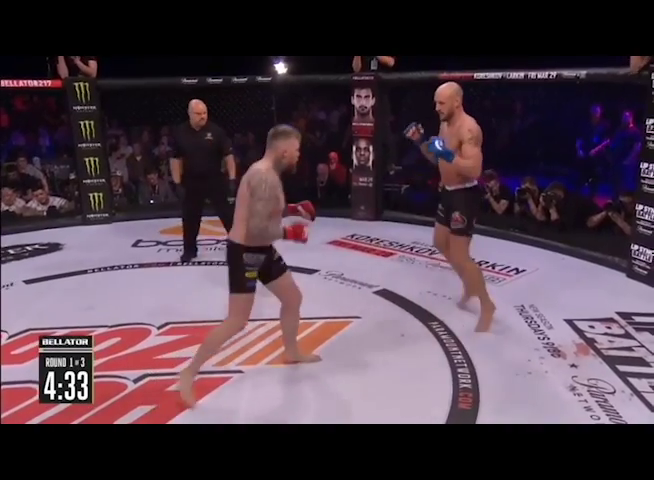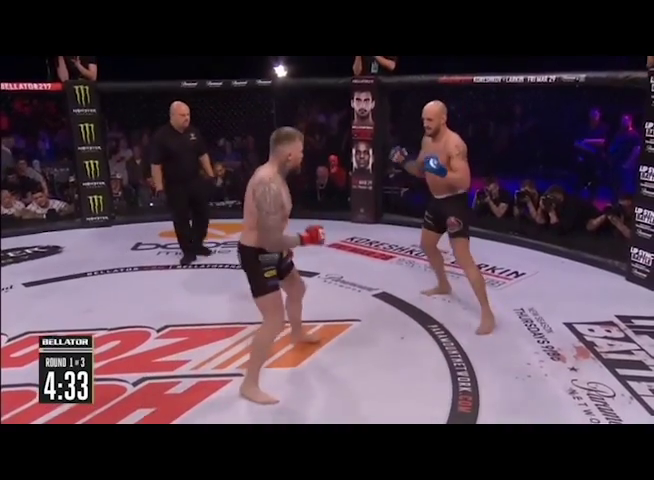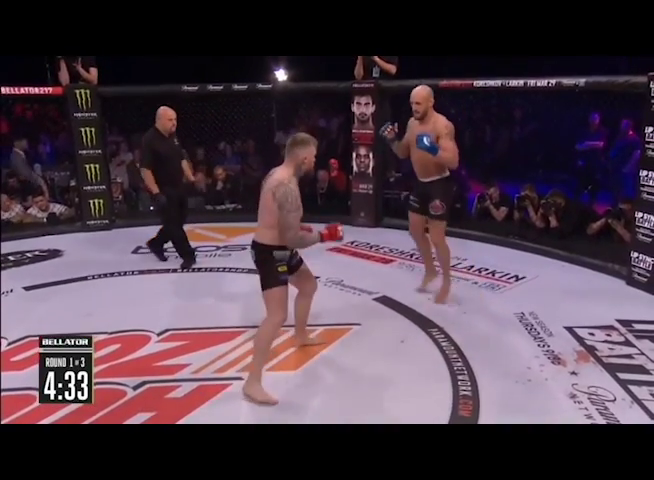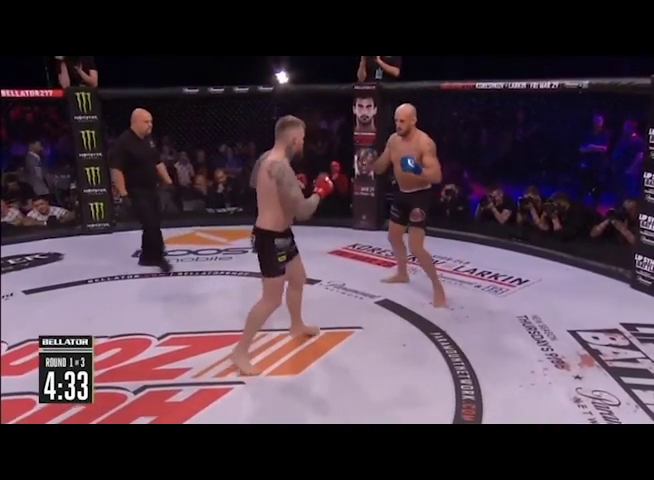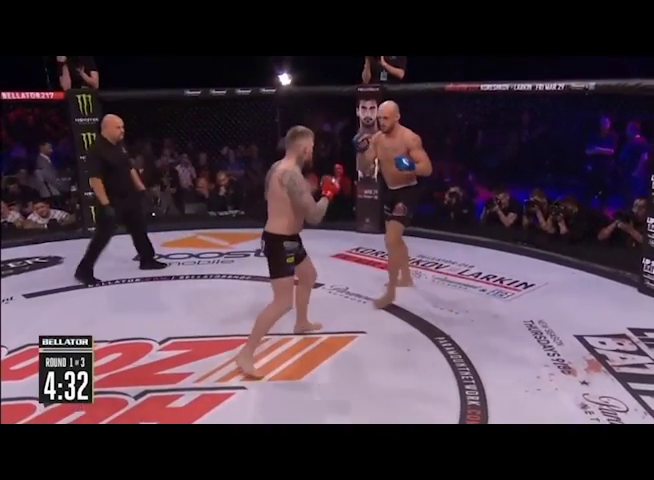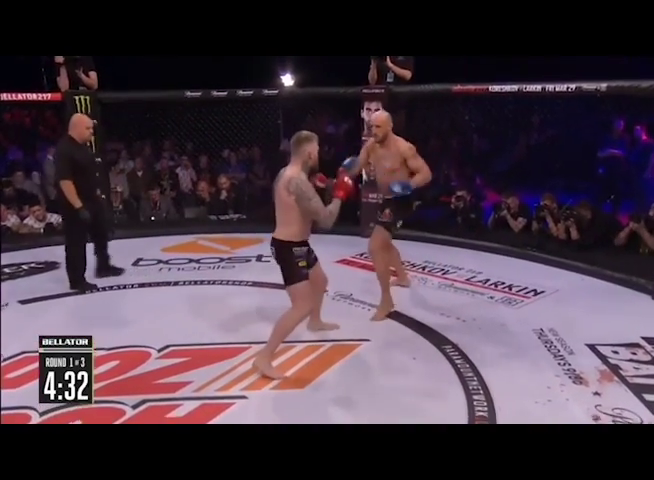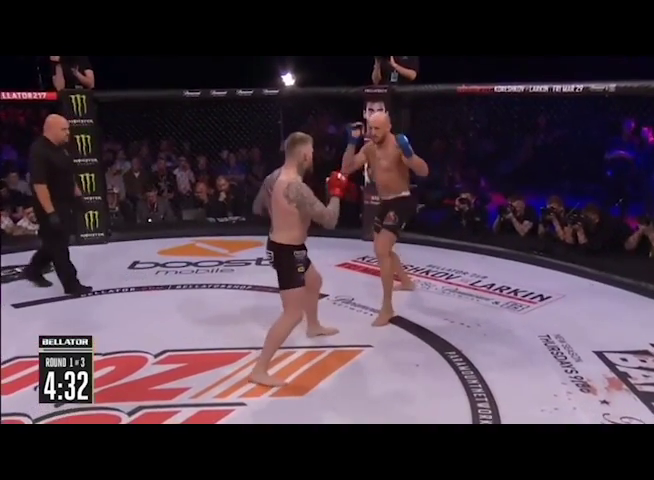
dt=0.3s
person 1, frame 1
left shoulder: (266, 172)
right shoulder: (265, 177)
right elbow: (257, 229)
left wrist: (294, 210)
right wrist: (289, 232)
left hip: (262, 251)
right hip: (244, 253)
left knee: (293, 297)
right knee: (236, 323)
left ankle: (292, 351)
right ankle: (189, 374)
person 1, frame 2
left shoulder: (271, 175)
right shoulder: (270, 186)
right elbow: (272, 241)
left wrist: (292, 242)
right wrist: (304, 239)
left hip: (268, 251)
right hip: (257, 256)
left knee: (298, 289)
right knee: (274, 321)
left ankle: (298, 333)
right ankle: (249, 384)
person 1, frame 3
left shoulder: (278, 174)
right shoulder: (287, 187)
right elbow: (293, 239)
left wrist: (299, 228)
right wrist: (323, 235)
left hip: (278, 247)
right hip: (271, 252)
left knee: (309, 285)
right knee: (276, 316)
left ankle: (301, 336)
right ankle: (253, 382)
person 1, frame 4
left shoulder: (267, 159)
right shoulder: (281, 167)
left elbow: (253, 183)
right elbow: (303, 211)
right wrist: (320, 192)
left hip: (279, 235)
right hip: (271, 238)
left knee: (298, 279)
right knee: (271, 300)
left ankle: (297, 326)
right ankle: (240, 353)
person 1, frame 5
left shoulder: (278, 167)
right shoulder: (292, 175)
right elbow: (314, 216)
left wrist: (308, 190)
right wrist: (327, 193)
left hip: (287, 239)
right hip: (280, 242)
left knee: (309, 276)
right knee: (283, 302)
left ankle: (302, 323)
right ankle: (246, 354)
person 1, frame 6
left shoulder: (285, 174)
right shoulder: (298, 183)
right elbow: (326, 220)
left wrist: (313, 189)
right wrist: (340, 195)
left hip: (295, 244)
right hip: (289, 249)
left knee: (320, 282)
right knee: (302, 307)
left ankle: (315, 322)
right ankle: (264, 358)
person 1, frame 7
left shoulder: (274, 177)
right shoulder: (297, 188)
left elbow: (258, 208)
right elbow: (329, 221)
right wrist: (336, 193)
left hip: (281, 246)
right hip: (288, 252)
left knee: (314, 282)
right knee: (292, 314)
left ankle: (314, 326)
right ankle: (260, 370)
person 2, frame 1
left shoulder: (468, 129)
right shoulder: (445, 125)
left elbow: (474, 170)
right elbow: (434, 158)
left wrist: (449, 156)
right wrist: (420, 141)
left hip: (466, 194)
right hip: (450, 192)
left knee: (460, 255)
right knee: (440, 242)
left ankle: (487, 305)
right ankle: (469, 288)
person 2, frame 2
left shoulder: (454, 144)
right shoulder: (427, 140)
left elbow: (465, 182)
right elbow: (419, 172)
left wrist: (444, 173)
right wrist: (404, 161)
left hip: (455, 202)
right hip: (437, 201)
left knee: (463, 259)
right knee: (427, 244)
left ankle: (487, 314)
right ankle: (444, 285)
person 2, frame 3
left shoulder: (443, 125)
right shoulder: (412, 123)
left elbow: (454, 162)
right elbow: (403, 153)
left wrist: (435, 150)
right wrist: (392, 140)
left hip: (440, 185)
right hip: (421, 184)
left knee: (437, 238)
right knee: (415, 230)
left ankle: (446, 281)
right ankle: (430, 270)
person 2, frame 4
left shoulder: (425, 143)
right shoulder: (393, 140)
left elbow: (436, 176)
right elbow: (380, 170)
left wrist: (418, 171)
right wrist: (372, 161)
left hip: (420, 196)
right hip: (402, 194)
left knee: (416, 249)
right knee: (393, 236)
left ankle: (438, 289)
right ankle: (402, 273)
person 2, frame 5
left shoulder: (410, 138)
right shoulder: (377, 138)
left elbow: (427, 169)
left wrist: (411, 167)
right wrist: (362, 150)
left hip: (407, 191)
right hip: (391, 191)
left knee: (391, 241)
right knee: (395, 238)
left ankle: (390, 293)
right ankle: (406, 277)
person 2, frame 6
left shoulder: (404, 148)
right shoulder: (370, 146)
left elbow: (426, 174)
right elbow: (353, 172)
left wrist: (408, 186)
right wrist: (349, 166)
left hip: (400, 202)
right hip: (386, 200)
left knee: (375, 247)
right knee: (382, 243)
left ankle: (386, 303)
right ankle: (402, 276)
person 2, frame 7
left shoulder: (398, 146)
right shoulder: (369, 148)
left elbow: (424, 172)
right elbow: (347, 168)
left wrist: (409, 155)
right wrist: (352, 143)
left hip: (401, 203)
right hip: (385, 203)
left knee: (382, 250)
right knee: (382, 248)
left ankle: (387, 308)
right ankle: (405, 281)
person 3, frame 1
left shoulder: (216, 131)
right shoulder: (180, 132)
left elbow: (228, 156)
right elbow: (176, 159)
left wrist: (232, 179)
right wrist: (177, 182)
left hip: (215, 180)
right hip: (191, 181)
left knee: (226, 214)
right knee: (189, 216)
right ankle: (189, 249)
person 3, frame 2
left shoulder: (193, 132)
right shoulder: (161, 136)
left elbow: (203, 155)
right elbow: (156, 165)
left wrist: (211, 175)
right wrist: (159, 189)
left hip: (196, 182)
right hip: (175, 186)
left knee: (202, 214)
right knee: (181, 219)
left ankle: (197, 245)
right ankle: (189, 251)
person 3, frame 3
left shoulder: (173, 137)
right shoulder: (149, 140)
left elbow: (182, 161)
right elbow: (145, 170)
left wrist: (192, 180)
right wrist: (156, 193)
left hip: (178, 186)
right hip: (163, 190)
left knee: (178, 221)
right knee: (173, 223)
left ankle: (156, 243)
right ankle: (188, 255)
person 3, frame 4
left shoulder: (148, 140)
right shoulder: (123, 142)
left elbow: (158, 163)
right elbow: (116, 170)
left wrist: (168, 182)
right wrist: (124, 194)
left hip: (151, 189)
right hip: (136, 191)
left knee: (152, 223)
right knee: (151, 223)
left ankle: (148, 256)
right ankle: (158, 256)
person 3, frame 5
left shoulder: (119, 146)
right shoulder: (97, 150)
left elbow: (129, 169)
right elbow: (95, 179)
left wrist: (141, 188)
right wrist: (105, 204)
left hip: (128, 197)
right hip: (112, 201)
left knee: (138, 229)
right knee: (103, 235)
left ankle: (148, 260)
right ankle: (84, 271)
person 3, frame 6
left shoulder: (84, 146)
right shoulder: (64, 150)
right elbow: (64, 181)
left wrist: (97, 194)
right wrist: (79, 207)
left hip: (92, 199)
right hip: (74, 205)
left knee: (101, 233)
right knee: (76, 241)
left ankle: (104, 267)
right ankle: (77, 280)
person 3, frame 7
left shoulder: (60, 148)
right shoulder: (39, 151)
right elbow: (39, 185)
left wrist: (78, 194)
right wrist: (50, 212)
left hip: (64, 202)
right hip: (50, 207)
left knee: (57, 242)
right knee: (58, 244)
left ankle: (33, 270)
right ankle: (71, 284)
